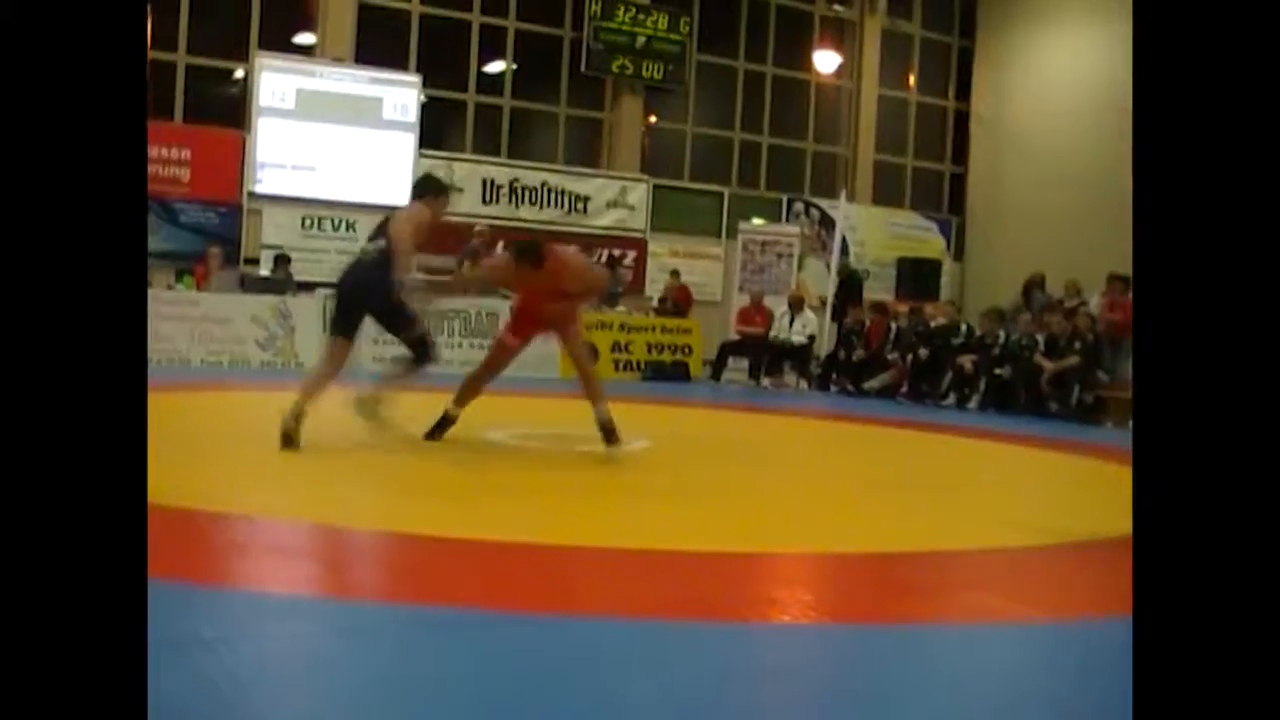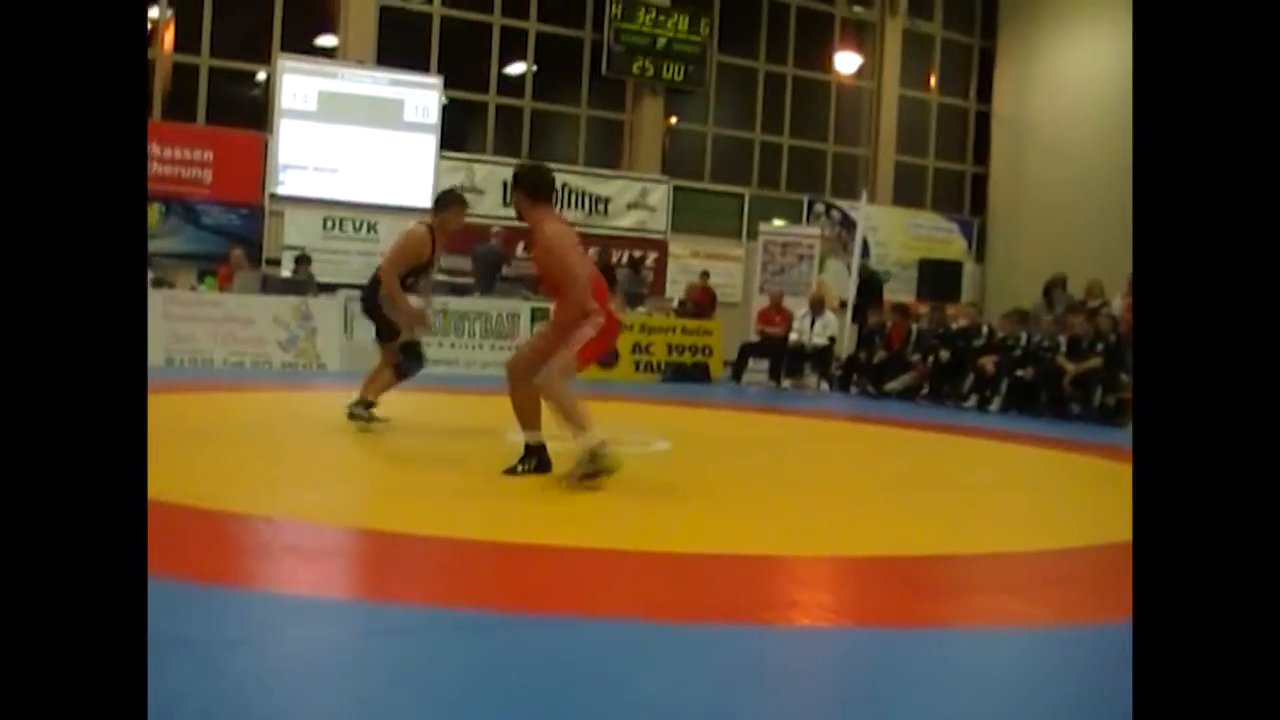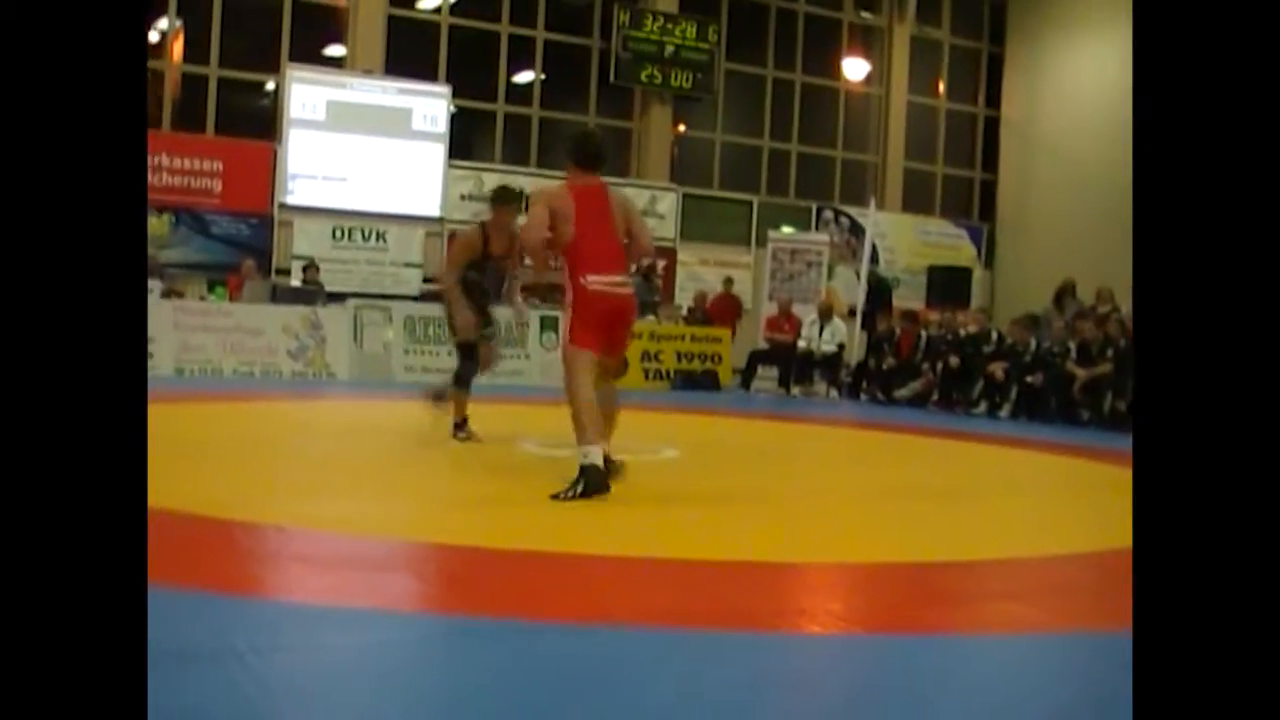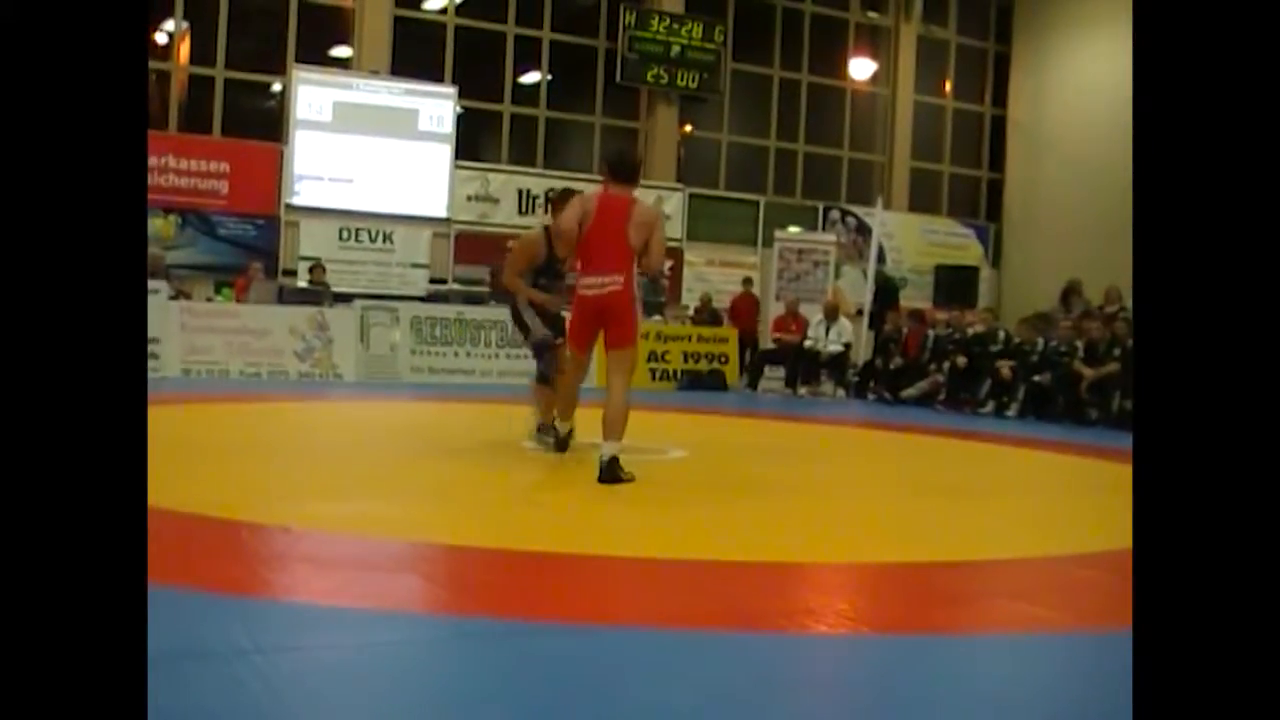
dt=0.5s
person 1, frame 1
left shoulder: (570, 263)
right shoulder: (506, 265)
left elbow: (601, 284)
right elbow: (470, 276)
left wrist: (568, 306)
left hip: (561, 310)
right hip: (529, 310)
left knee: (583, 364)
right knee: (487, 370)
left ankle: (605, 423)
right ankle: (448, 417)
person 1, frame 2
left shoulder: (550, 235)
right shoulder: (549, 228)
left elbow: (580, 290)
left wrist: (552, 336)
right wrist: (555, 329)
left hip: (595, 318)
right hip: (574, 316)
left knee: (550, 383)
right knee: (517, 368)
left ankle: (595, 453)
right ankle: (536, 453)
person 1, frame 3
left shoulder: (549, 196)
right shoulder: (619, 199)
left elbow: (532, 244)
right elbow: (645, 247)
left wrist: (551, 248)
left hip: (587, 293)
right hip: (623, 294)
left knee: (578, 382)
right knee: (605, 377)
left ankle: (591, 471)
right ankle: (600, 458)
person 1, frame 4
left shoulder: (585, 202)
right shoulder: (650, 214)
left elbow: (564, 228)
right elbow: (654, 267)
left wrist: (581, 250)
left hip: (586, 293)
right hip: (620, 294)
left knee: (576, 369)
right knee: (618, 381)
left ankle: (562, 432)
right ankle: (609, 461)
person 2, frame 1
left shoulder: (394, 217)
right shoulder: (421, 214)
right elbow: (404, 233)
right wrist: (405, 272)
left hip: (351, 281)
right hip: (376, 286)
left knee: (331, 362)
right knee: (424, 350)
left ankle: (293, 417)
right ankle: (374, 399)
person 2, frame 2
left shoulder: (438, 237)
right shoulder: (419, 237)
right elbow: (387, 271)
left wrist: (420, 309)
right wrist: (407, 310)
left hip: (385, 296)
right hip: (381, 297)
left knee: (392, 358)
right knee: (413, 359)
left ankle: (362, 403)
right ankle: (363, 403)
person 2, frame 3
left shoulder: (514, 238)
right shoulder: (471, 236)
left elbow: (512, 271)
right elbow: (448, 276)
left wrist: (516, 299)
right wrist: (462, 310)
left hip: (481, 297)
right hip: (459, 297)
left knee: (488, 358)
right knee: (470, 358)
left ankle: (441, 393)
right ankle: (459, 422)
person 2, frame 4
right shoulder: (535, 240)
right elbow: (508, 276)
right wrist: (540, 296)
left hip: (550, 304)
right hip: (526, 302)
left knee: (561, 363)
right knee: (547, 354)
left ankle: (546, 422)
right ankle: (543, 424)
